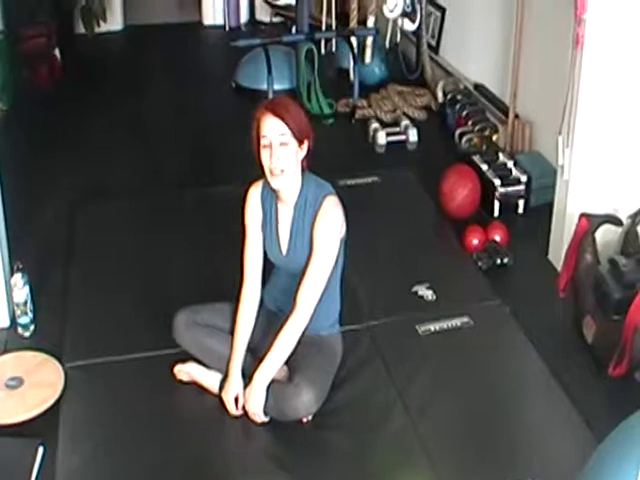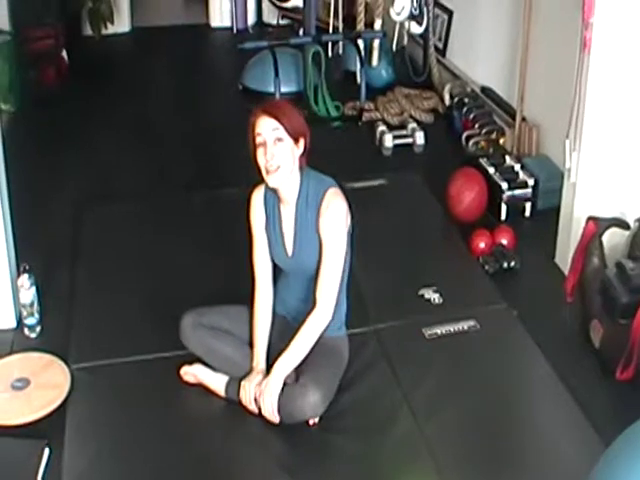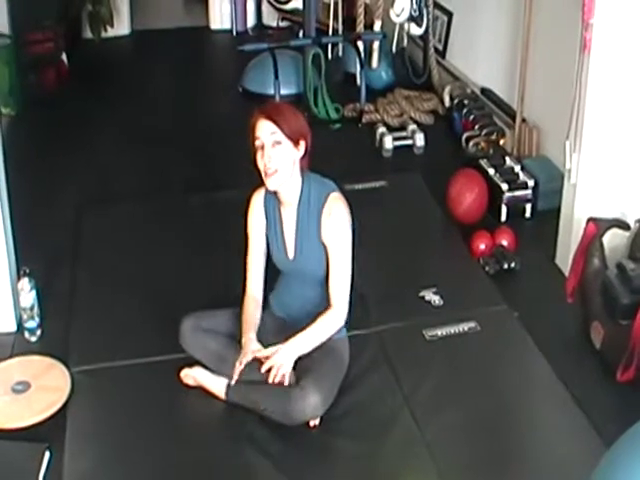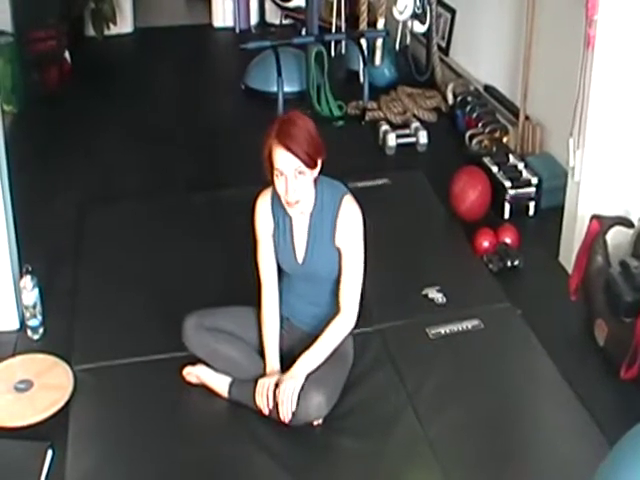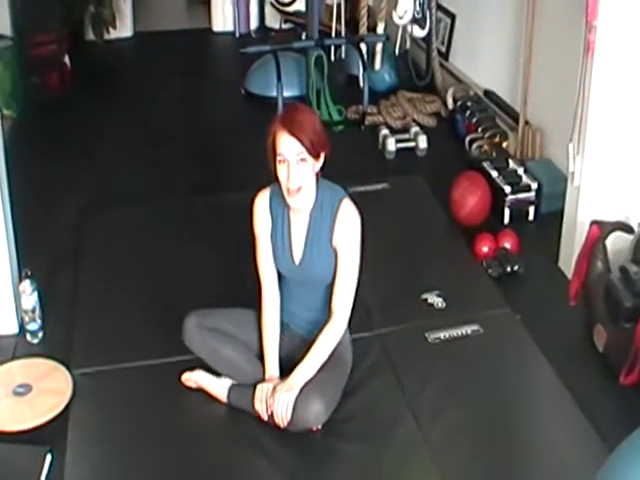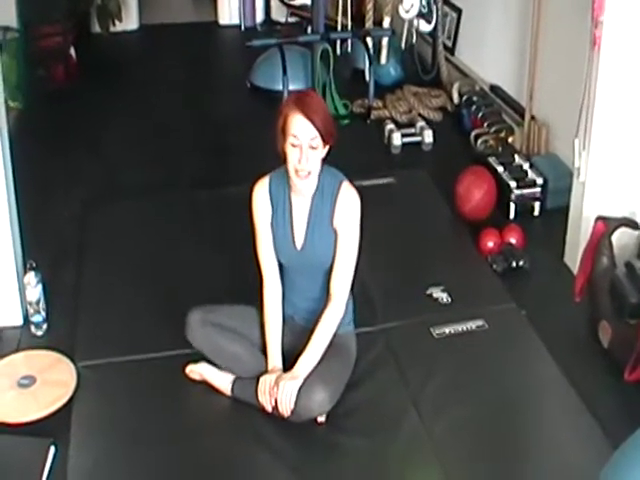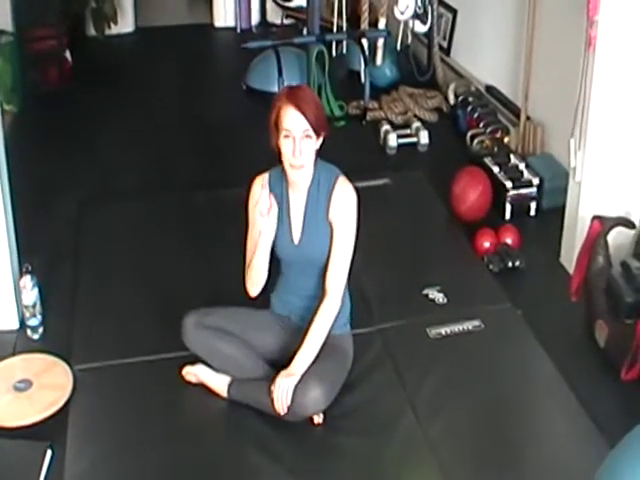
dt=0.7s
person 1, frame 1
left shoulder: (326, 209)
right shoulder: (257, 195)
left elbow: (303, 311)
right elbow: (250, 286)
left wrist: (257, 381)
right wrist: (234, 368)
left hip: (316, 333)
right hip: (271, 315)
left knee: (303, 401)
right knee: (184, 324)
left ankle: (213, 379)
right ankle: (281, 375)
person 1, frame 2
left shoulder: (330, 202)
right shoulder: (260, 199)
left elbow: (324, 309)
right elbow: (263, 287)
left wrist: (275, 375)
right wrist: (258, 367)
left hip: (322, 335)
right hip: (279, 319)
left knee: (309, 401)
right knee: (191, 325)
left ankle: (223, 382)
right ankle: (290, 377)
person 1, frame 3
left shoulder: (330, 207)
right shoulder: (260, 202)
left elbow: (338, 309)
right elbow: (253, 290)
left wrist: (290, 350)
right wrist: (248, 339)
left hip: (321, 338)
right hip: (278, 321)
left knee: (309, 404)
right knee: (191, 329)
left ankle: (222, 385)
right ankle: (279, 377)
person 1, frame 4
left shoulder: (344, 210)
right shoulder: (266, 204)
left elbow: (348, 313)
right elbow: (268, 289)
left wrist: (299, 370)
right wrist: (272, 368)
left hip: (326, 335)
right hip: (282, 320)
left knee: (312, 404)
right knee: (194, 328)
left ankle: (224, 383)
right ankle: (283, 381)
person 1, frame 5
left shoulder: (343, 214)
right shoulder: (265, 204)
left elbow: (340, 316)
right elbow: (269, 291)
left wrist: (293, 382)
right wrist: (272, 375)
left hip: (325, 340)
right hip: (281, 326)
left knee: (310, 413)
right knee: (195, 328)
left ankle: (226, 387)
person 1, frame 6
left shoulder: (344, 198)
right shoulder: (265, 191)
left elbow: (338, 299)
right elbow: (271, 282)
left wrist: (297, 372)
right wrist: (275, 365)
left hip: (330, 332)
right hip: (286, 319)
left knee: (314, 400)
right knee: (198, 324)
left ankle: (228, 381)
right ankle: (277, 378)
person 1, frame 7
left shoulder: (339, 192)
right shoulder: (264, 187)
left elbow: (334, 293)
right elbow: (253, 287)
left wrist: (296, 369)
right wrist: (265, 233)
left hip: (327, 333)
right hip: (281, 320)
left knee: (311, 398)
right knee: (193, 327)
left ankle: (225, 384)
right ankle: (281, 380)
